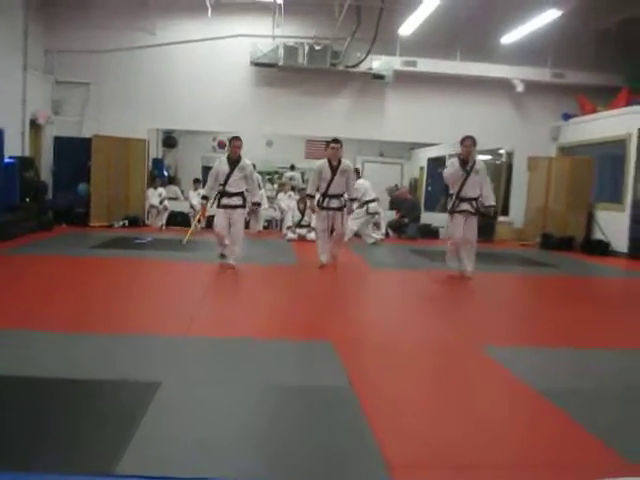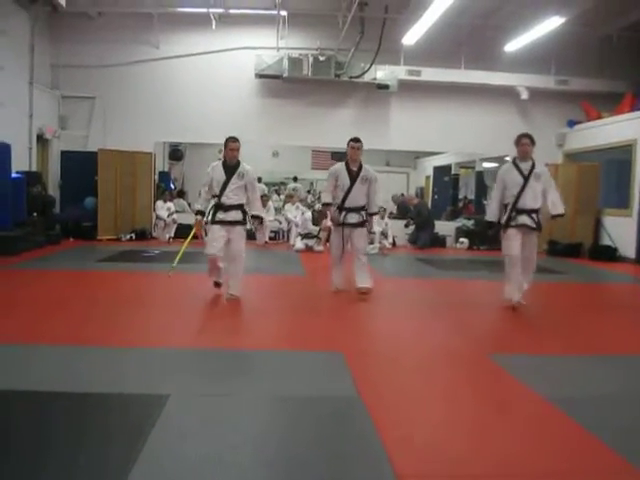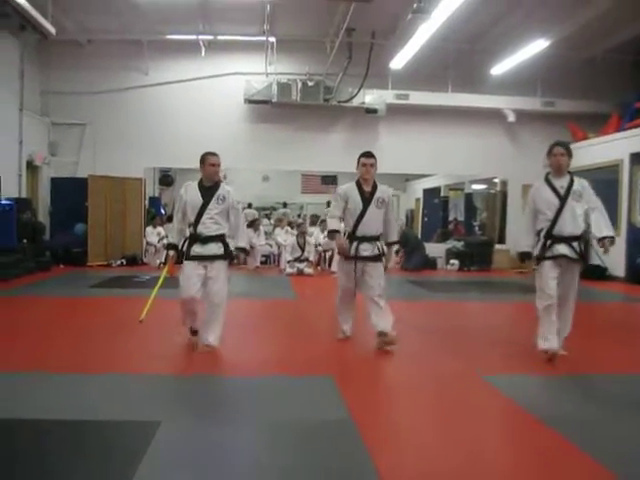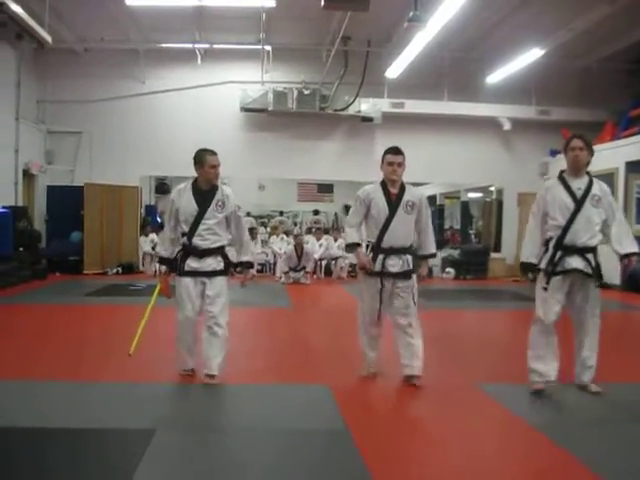
dt=1s
person 1, frame 1
left shoulder: (480, 165)
right shoulder: (454, 162)
left elbow: (486, 186)
right elbow: (448, 178)
left wrist: (489, 204)
right wrist: (460, 165)
left hip: (472, 205)
right hip: (456, 204)
left knee: (470, 239)
right knee: (456, 237)
left ankle: (466, 268)
right ankle: (453, 264)
person 1, frame 2
left shoulder: (542, 170)
right shoulder: (506, 170)
left elbow: (550, 192)
right elbow: (496, 195)
left wrist: (557, 211)
right wrist: (492, 219)
left hip: (532, 219)
right hip: (512, 219)
left knee: (528, 260)
right knee: (513, 256)
left ankle: (519, 294)
right ankle: (511, 295)
person 1, frame 3
left shoulder: (582, 186)
right shoulder: (538, 188)
left elbow: (596, 212)
right elbow: (529, 221)
left wrist: (605, 234)
right wrist: (525, 250)
left hip: (573, 249)
right hip: (547, 249)
left knee: (566, 299)
right knee: (547, 298)
left ankle: (557, 342)
right ankle: (548, 345)
person 1, frame 4
left shoulder: (601, 190)
right shoulder: (549, 188)
left elbow: (614, 223)
right elbow: (536, 226)
right wrist: (529, 261)
left hip: (586, 262)
right hip: (555, 261)
left knee: (588, 322)
right knee: (545, 319)
left ankle: (584, 377)
right ankle: (540, 376)
person 2, frame 1
left shoulder: (246, 165)
right shoulder: (220, 163)
left elbow: (253, 185)
right elbow: (211, 181)
left wrist: (255, 202)
right wrist: (205, 199)
left hip: (238, 201)
right hip: (223, 200)
left knee: (236, 232)
right knee: (219, 229)
left ankle: (231, 259)
right ankle: (225, 249)
person 2, frame 2
left shoulder: (247, 171)
right shoulder: (214, 168)
left elbow: (253, 195)
right elbow: (205, 192)
left wrist: (256, 216)
right wrist: (199, 214)
left hip: (237, 216)
right hip: (218, 215)
left knee: (236, 254)
right knee: (213, 252)
left ankle: (234, 290)
right ankle: (218, 277)
person 2, frame 3
left shoulder: (228, 193)
right shoulder: (187, 190)
left elbow: (237, 222)
right elbow: (179, 221)
left wrist: (241, 248)
right wrist: (173, 248)
left hip: (218, 249)
right hip: (193, 248)
left knee: (216, 296)
right knee: (188, 294)
left ankle: (210, 339)
right ankle: (194, 325)
person 2, frame 4
left shoulder: (227, 196)
right shoulder: (179, 194)
left elbow: (239, 232)
right elbow: (170, 230)
left wrist: (245, 263)
right wrist: (165, 262)
left hip: (216, 263)
right hip: (187, 262)
left knee: (216, 317)
right knee: (186, 317)
left ankle: (211, 370)
right ankle: (187, 363)
person 3, frame 1
left shoulder: (348, 166)
right shoulder: (320, 166)
left elbow: (350, 186)
right elbow: (313, 184)
left wrist: (351, 203)
right wrist: (311, 201)
left hip: (339, 202)
right hip: (324, 202)
left knee: (339, 231)
right knee: (322, 231)
left ankle: (333, 252)
right ankle: (323, 259)
person 3, frame 2
left shoulder: (370, 173)
right shoulder: (336, 170)
left elbow: (372, 197)
right elbow: (327, 192)
left wrist: (371, 218)
right wrist: (331, 209)
left hip: (360, 217)
right hip: (341, 216)
left knee: (360, 252)
right knee: (337, 253)
left ankle: (363, 285)
right ankle: (338, 284)
person 3, frame 3
left shoulder: (386, 193)
right shoulder: (344, 191)
left elbow: (390, 222)
right elbow: (333, 216)
left wrist: (390, 248)
right wrist: (337, 237)
left hip: (374, 249)
right hip: (351, 247)
left knee: (377, 293)
right knee: (346, 292)
left ankle: (384, 333)
right ankle: (345, 328)
person 3, frame 4
left shoulder: (417, 197)
right shoulder: (367, 193)
left elbow: (425, 230)
right elbow: (352, 225)
left wrist: (424, 262)
right wrist: (358, 251)
left hip: (404, 263)
right hip: (375, 262)
left knee: (407, 319)
right knee: (370, 317)
left ankle: (411, 370)
right ankle: (371, 363)
